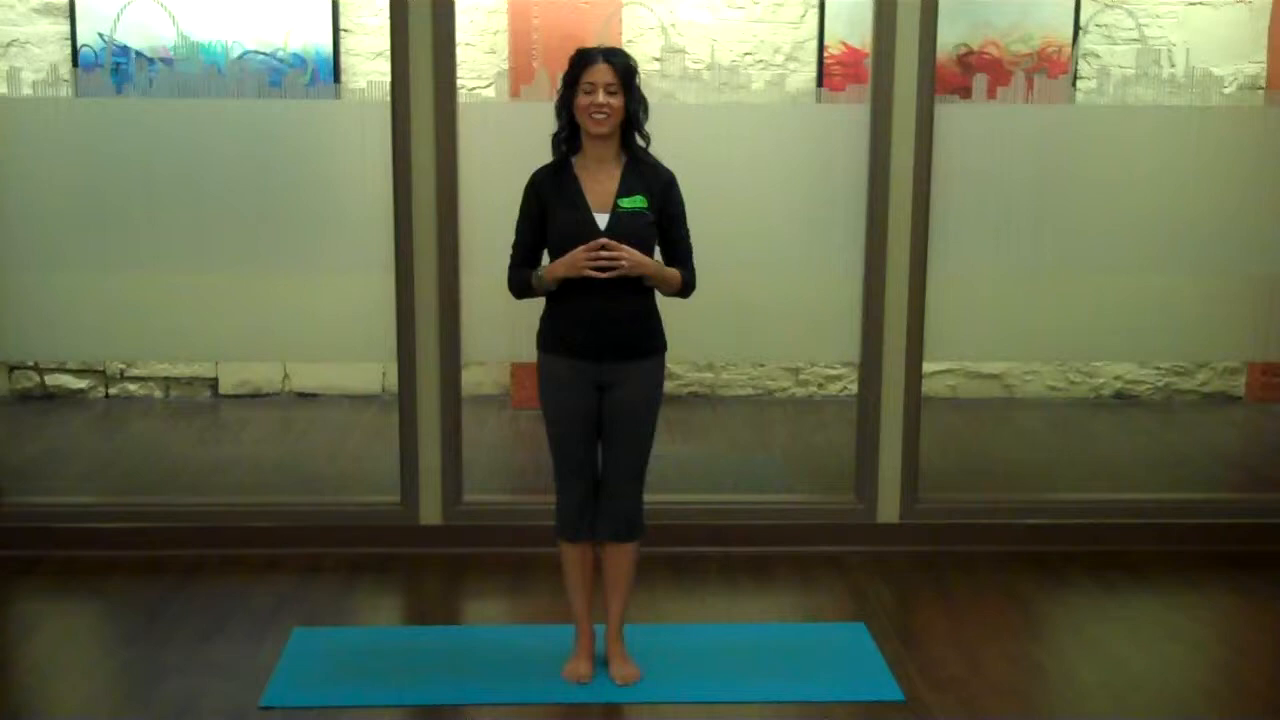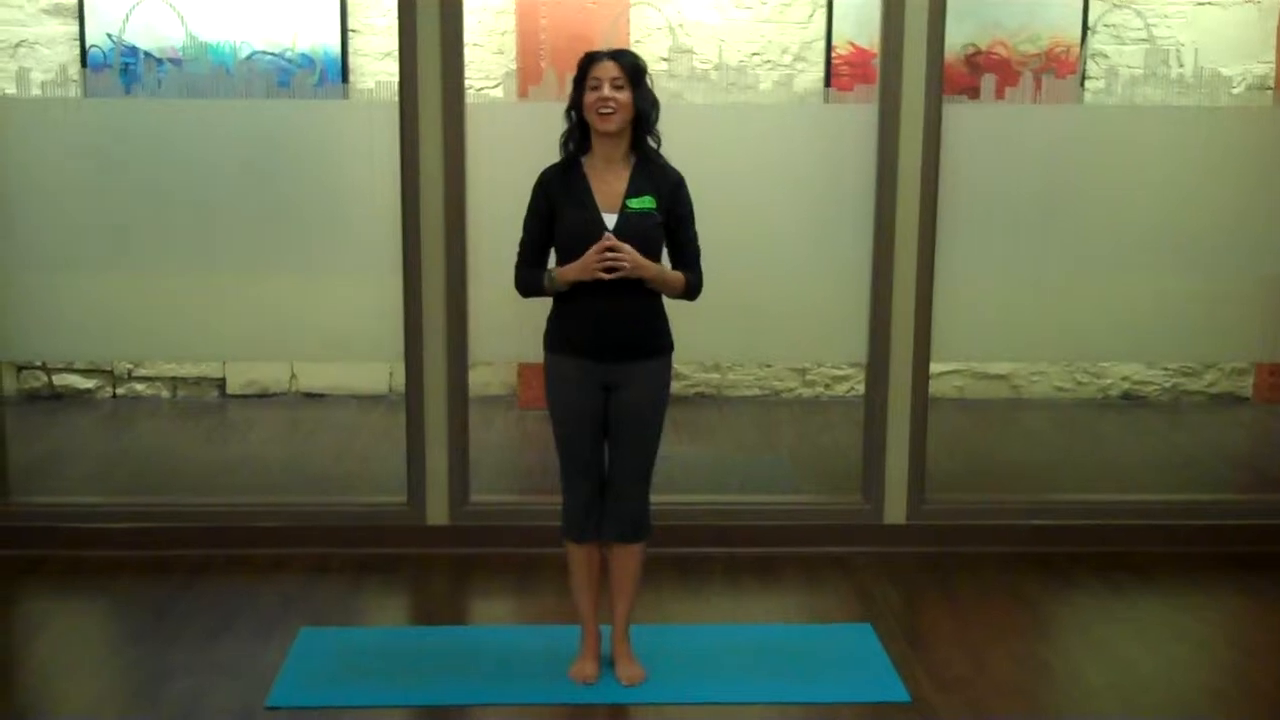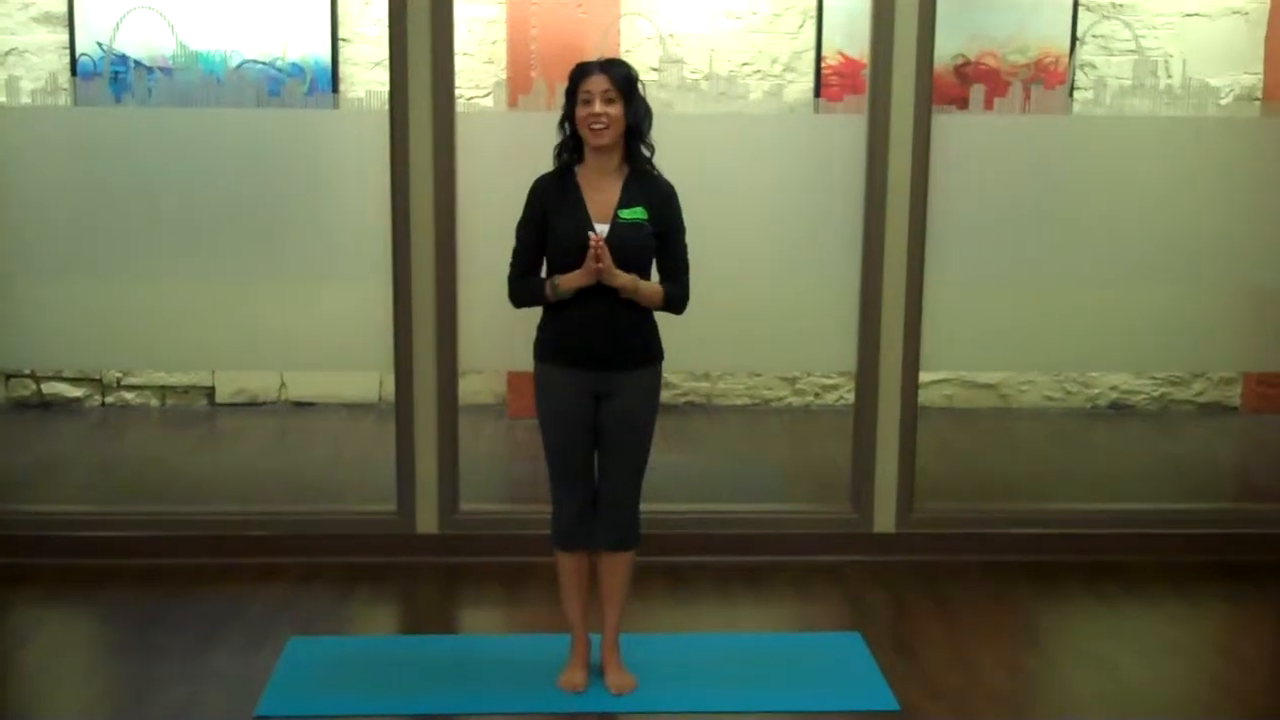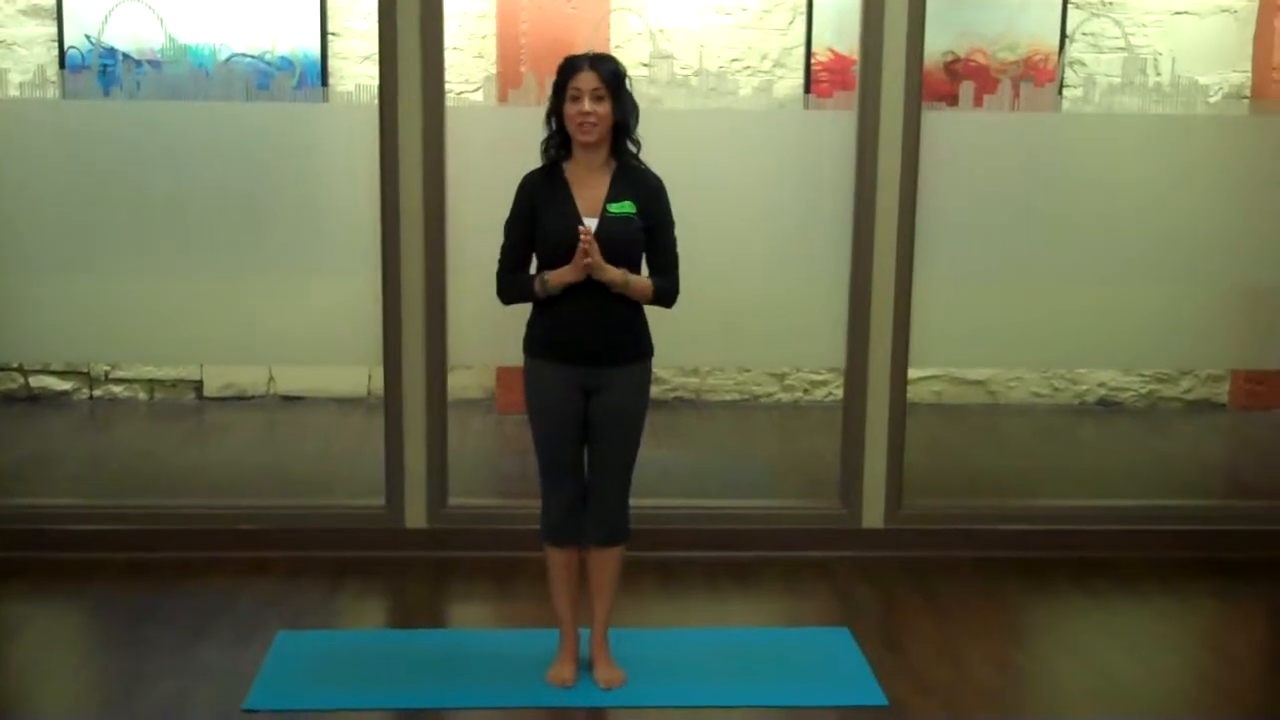
dt=0.3s
person 1, frame 1
left shoulder: (656, 180)
right shoulder: (546, 183)
left elbow: (684, 280)
right elbow: (519, 280)
left wrist: (643, 264)
right wrist: (563, 267)
left hip: (636, 361)
right hip: (565, 360)
left knee: (623, 496)
right knee: (575, 495)
left ankle: (616, 637)
right ankle: (582, 638)
person 1, frame 2
left shoulder: (665, 181)
right shoulder: (555, 181)
left elbow: (691, 282)
right elbow: (525, 278)
left wrist: (643, 267)
right wrist: (574, 270)
left hip: (643, 361)
right hip: (572, 360)
left knee: (629, 497)
right knee: (580, 495)
left ankle: (622, 637)
right ankle: (587, 638)
person 1, frame 3
left shoulder: (657, 193)
right shoulder: (548, 191)
left elbow: (677, 295)
right elbow: (519, 288)
left wrist: (619, 277)
right wrist: (579, 277)
left hip: (633, 371)
right hip: (563, 369)
left knee: (620, 505)
right knee: (571, 504)
left ankle: (612, 646)
right ankle: (577, 646)
person 1, frame 4
left shoulder: (645, 187)
right shoulder: (537, 187)
left elbow: (667, 288)
right elbow: (508, 285)
left wrist: (608, 271)
right wrist: (568, 272)
left hip: (623, 366)
right hip: (552, 365)
left knee: (609, 500)
right knee: (560, 499)
left ankle: (600, 642)
right ankle: (566, 641)
